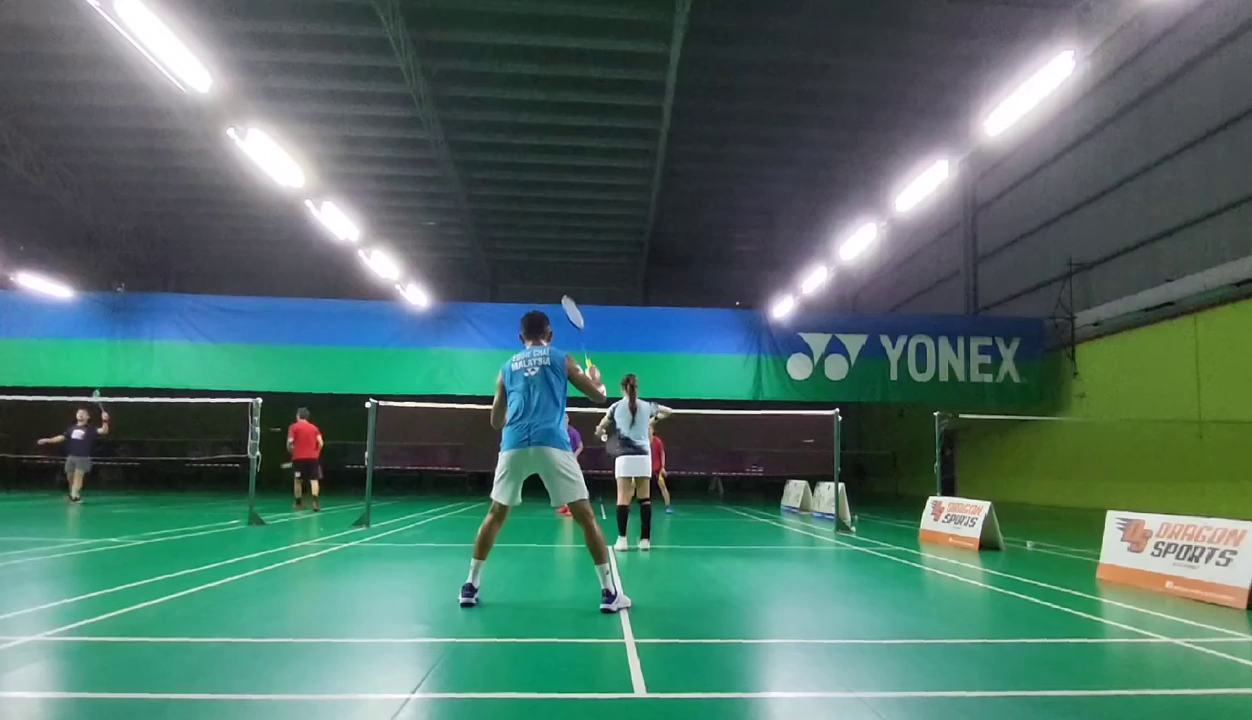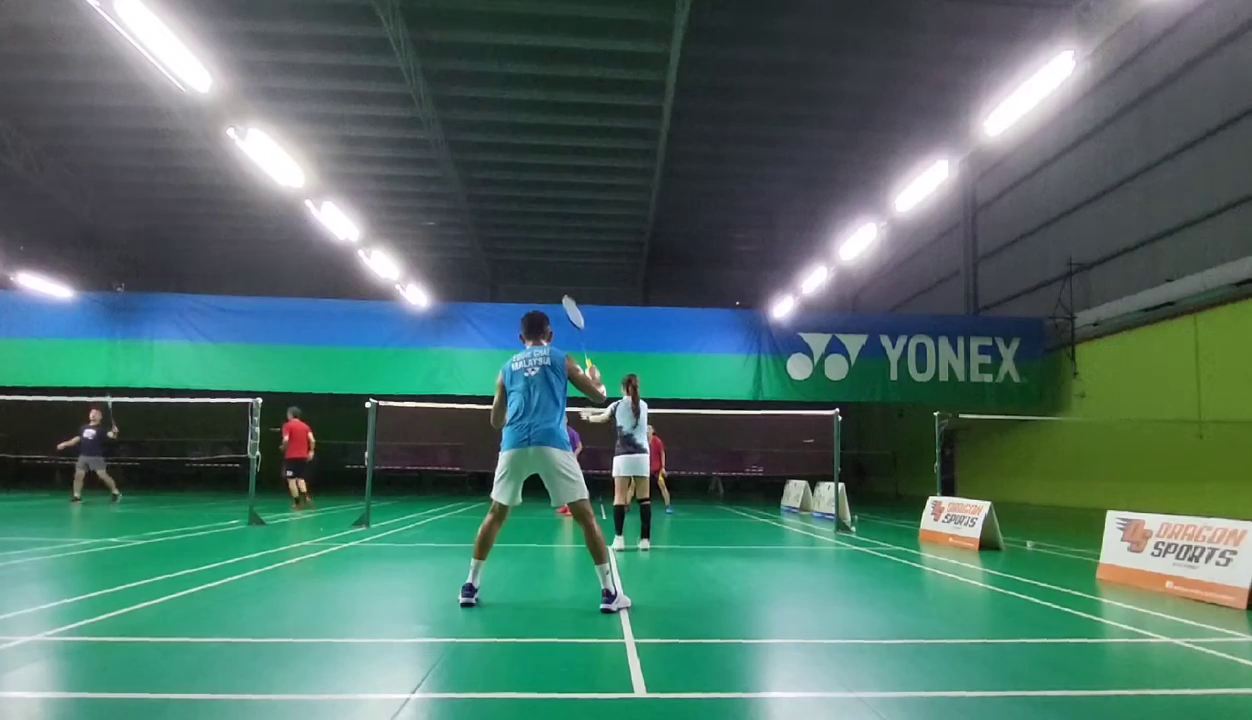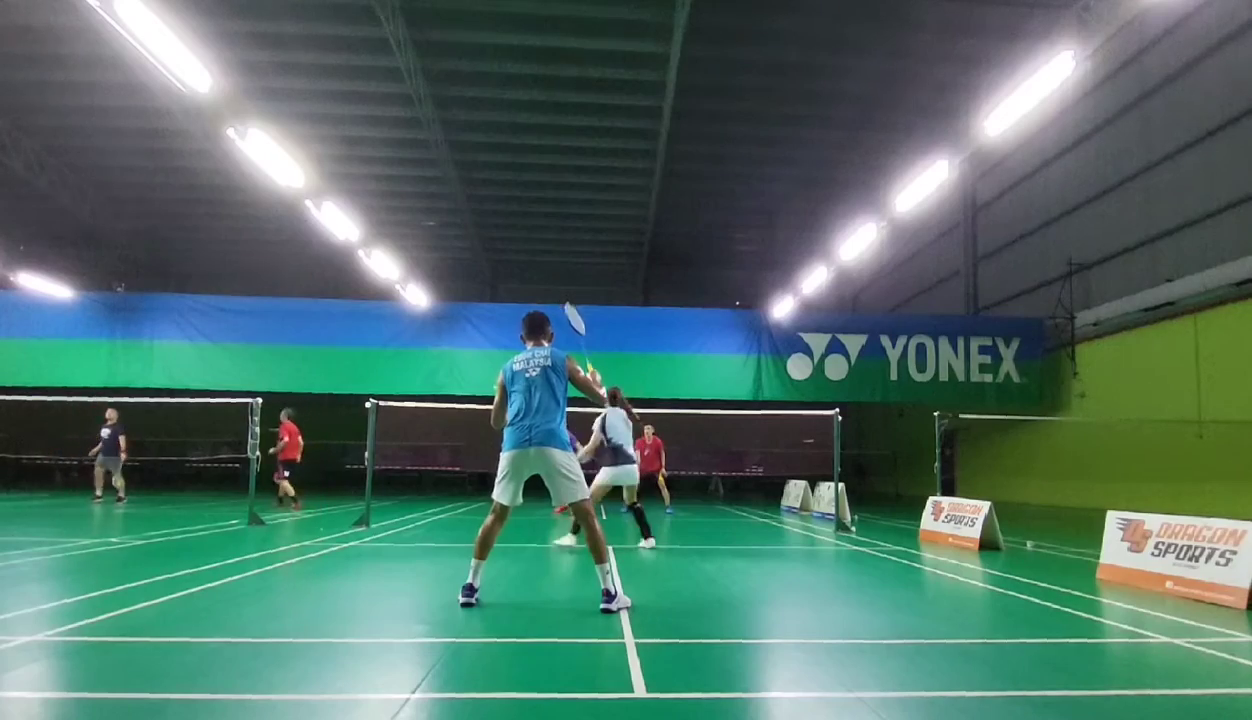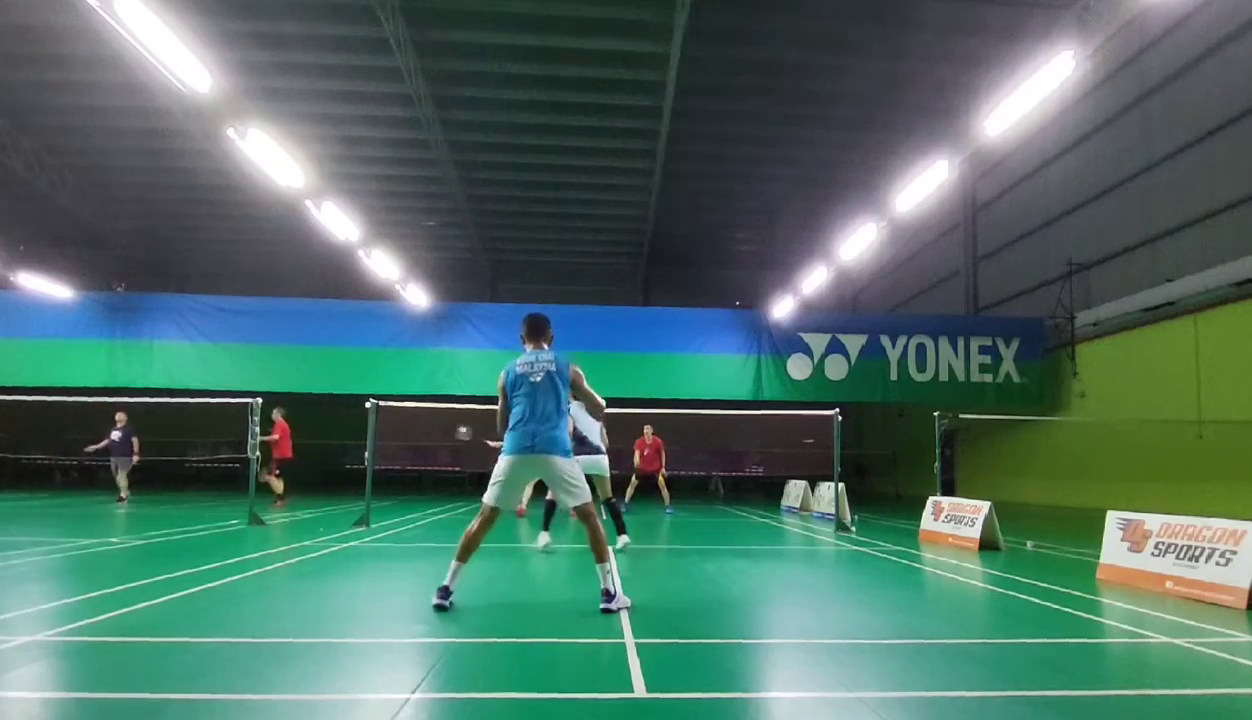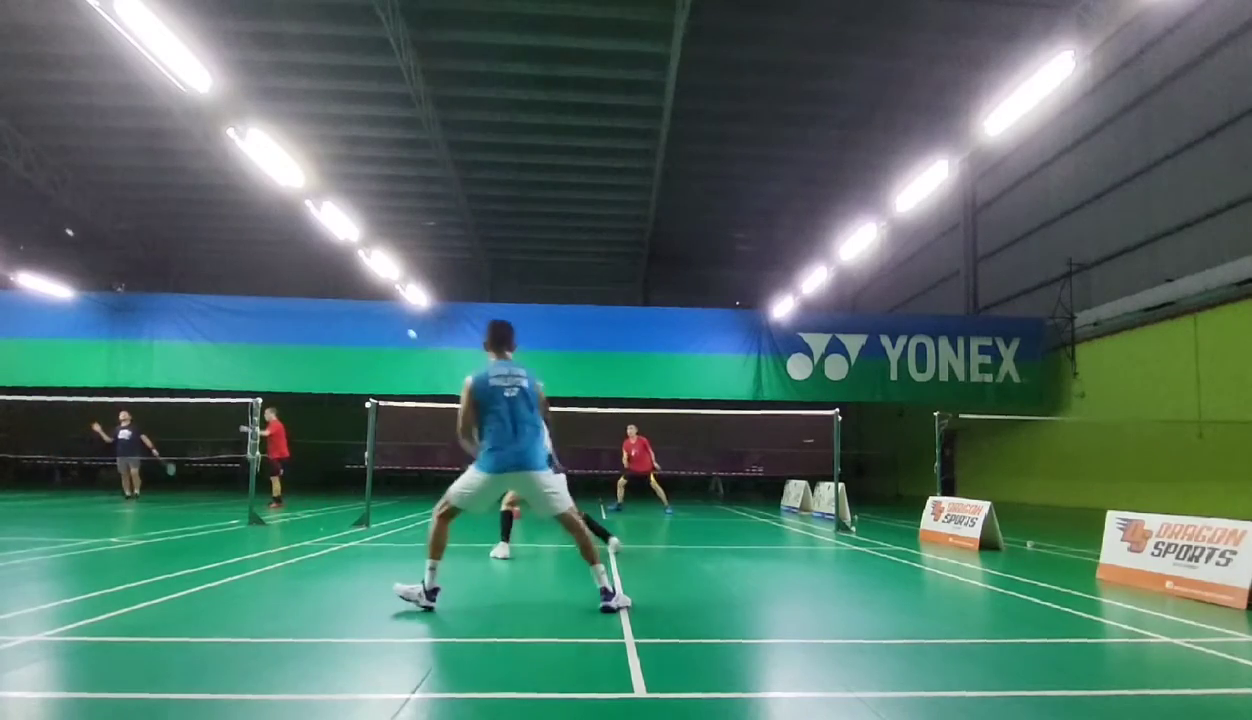
dt=0.3s
person 1, frame 1
left shoulder: (507, 368)
right shoulder: (561, 359)
left elbow: (496, 421)
right elbow: (599, 395)
right wrist: (595, 376)
left hip: (513, 446)
right hip: (552, 444)
left knee: (496, 514)
right knee: (585, 516)
left ankle: (470, 586)
right ankle: (609, 592)
person 1, frame 2
left shoulder: (507, 368)
right shoulder: (561, 360)
left elbow: (496, 420)
right elbow: (599, 396)
right wrist: (595, 376)
left hip: (513, 446)
right hip: (552, 444)
left knee: (496, 515)
right knee: (585, 516)
left ankle: (470, 586)
right ankle: (609, 592)
person 1, frame 3
left shoulder: (508, 369)
right shoulder: (563, 361)
left elbow: (497, 421)
right elbow: (600, 399)
right wrist: (597, 385)
left hip: (515, 447)
right hip: (553, 445)
left knee: (497, 515)
right knee: (587, 516)
left ankle: (471, 586)
right ankle: (609, 593)
person 1, frame 4
left shoulder: (508, 372)
right shoulder: (566, 367)
left elbow: (502, 426)
right elbow: (598, 409)
right wrist: (595, 404)
left hip: (515, 451)
right hip: (555, 451)
left knee: (485, 519)
right knee: (590, 518)
left ankle: (446, 589)
right ankle: (609, 592)
person 1, frame 5
left shoulder: (476, 380)
right shoulder: (533, 381)
left elbow: (465, 433)
left wrist: (477, 451)
left hip: (494, 467)
right hip: (534, 466)
left knee: (443, 516)
right knee: (575, 525)
left ankle: (429, 589)
right ankle: (607, 591)
